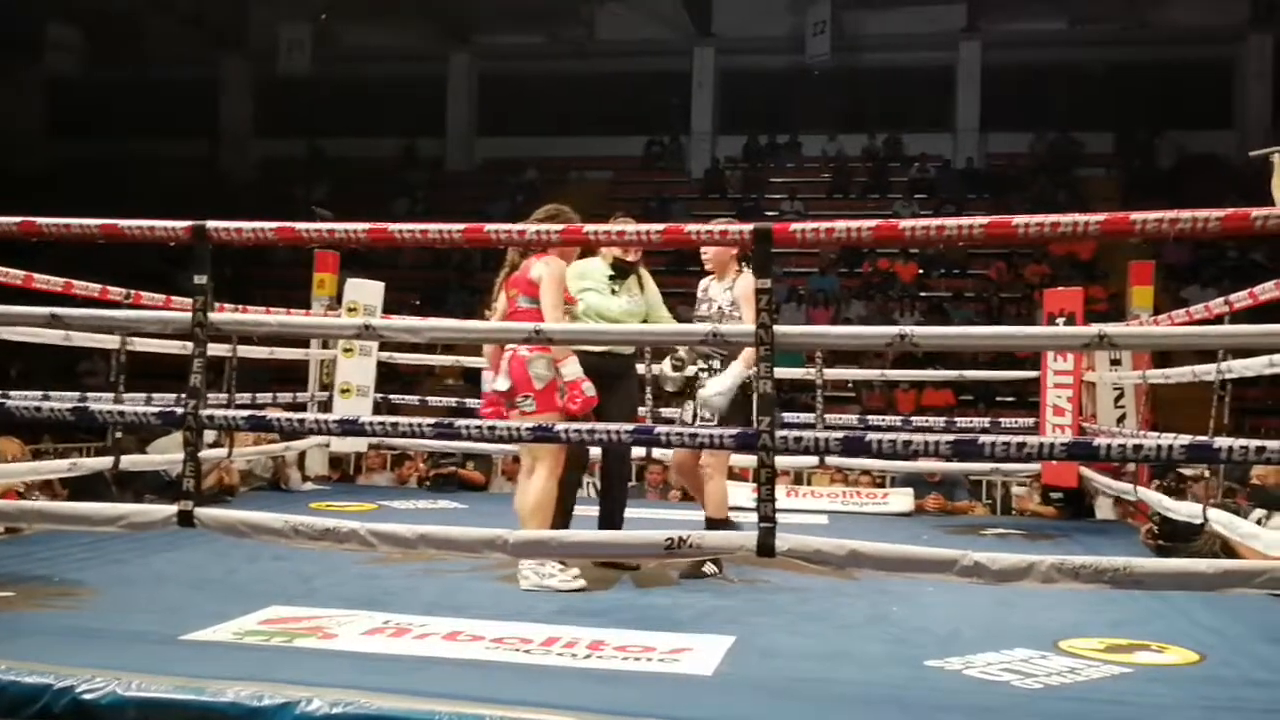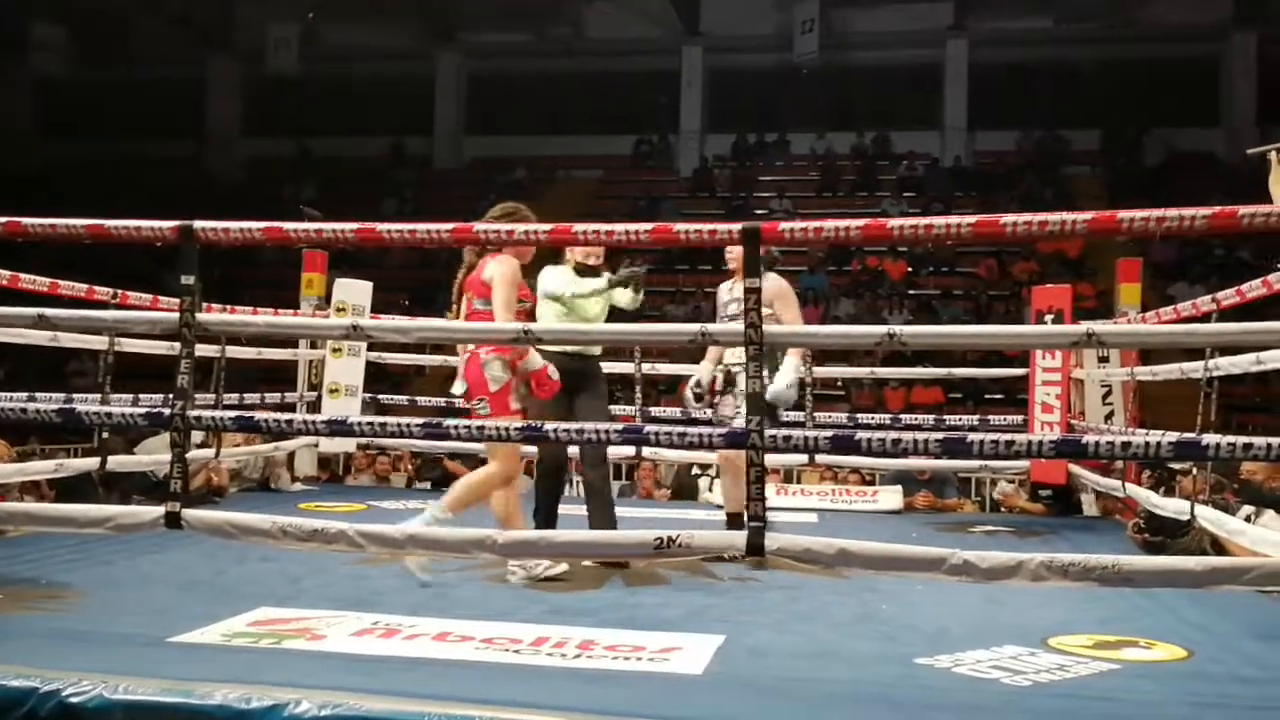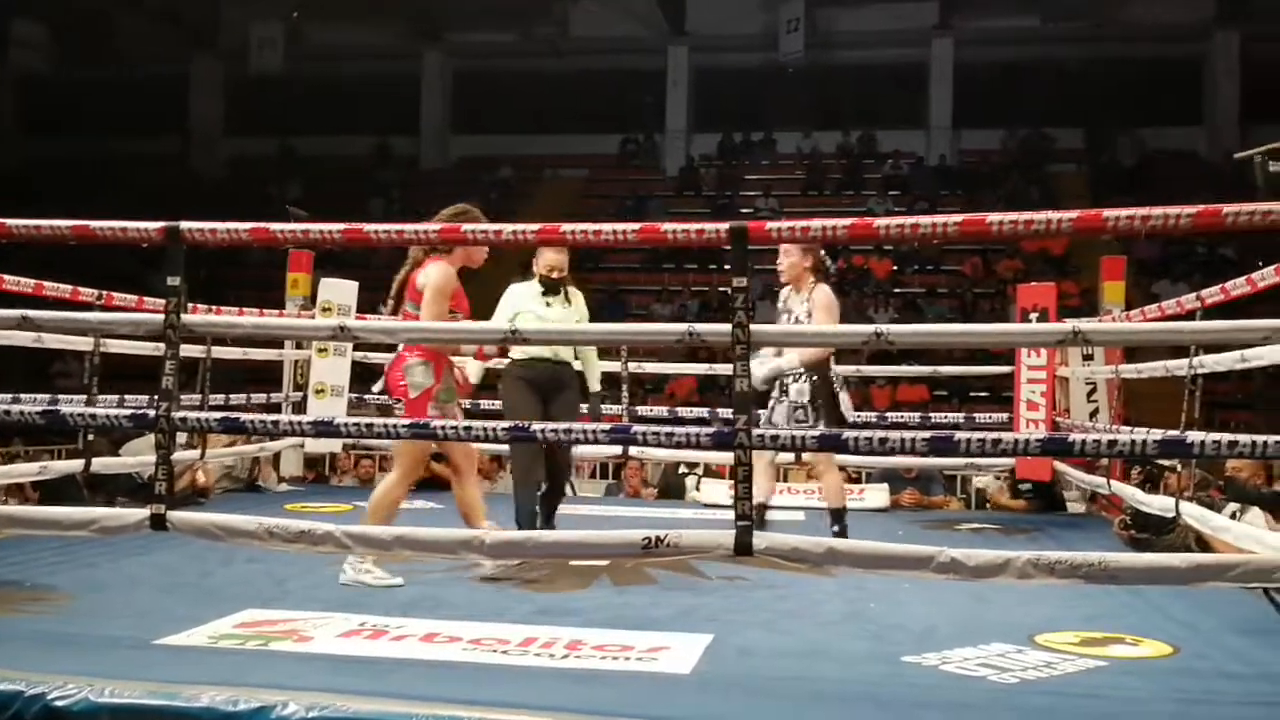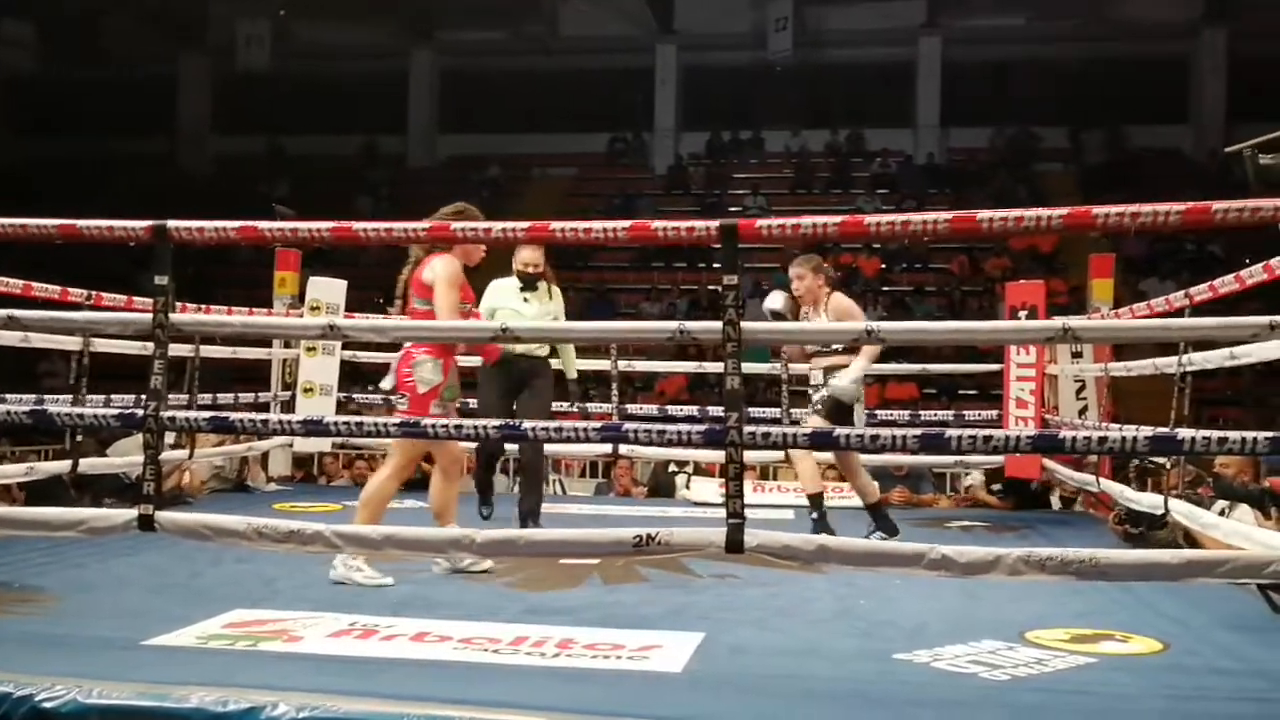
dt=0.4s
person 1, frame 1
left shoulder: (518, 269)
right shoulder: (552, 265)
right elbow: (553, 325)
left wrist: (491, 383)
right wrist: (574, 375)
left hip: (513, 367)
right hip: (536, 367)
left knee: (531, 467)
right knee: (549, 465)
left ankle: (535, 557)
right ankle: (536, 562)
person 1, frame 2
left shoulder: (481, 269)
right shoulder: (506, 265)
right elbow: (504, 326)
right wrist: (535, 363)
left hip: (482, 368)
right hip: (494, 370)
left knee: (507, 468)
right knee: (504, 467)
left ankle: (523, 558)
right ankle: (422, 529)
person 1, frame 3
left shoulder: (438, 269)
right shoulder: (442, 271)
left elbow: (406, 323)
left hip: (437, 378)
right hip: (420, 375)
left knee: (465, 461)
right knee: (406, 473)
right ankle: (358, 561)
person 1, frame 4
left shoulder: (431, 265)
right shoulder: (447, 265)
right elbow: (449, 327)
right wrist: (481, 341)
left hip: (432, 371)
right hip: (428, 370)
left knee: (450, 461)
right knee: (399, 466)
left ankle: (450, 550)
right ankle: (349, 557)
person 2, frame 1
left shoulder: (746, 285)
right shoulder: (705, 285)
left elbow: (754, 342)
left wrist: (728, 379)
right wrist: (679, 360)
left hip: (729, 385)
right hip: (703, 380)
left knee: (713, 464)
right knee: (682, 463)
left ankle: (712, 555)
right ankle: (722, 525)
person 2, frame 2
left shoulder: (774, 285)
right shoulder: (725, 289)
left wrist: (789, 371)
right wrist: (703, 371)
right hip: (730, 374)
left knee: (739, 453)
right knee: (725, 459)
person 2, frame 3
left shoulder: (821, 295)
right shoulder: (784, 293)
left elbow: (823, 346)
left wrist: (779, 363)
right wrist: (765, 356)
left hip: (816, 383)
right hip: (787, 383)
left knee: (822, 462)
right knee: (763, 453)
left ankle: (838, 532)
right ankle: (756, 524)
person 2, frame 4
left shoulder: (839, 304)
right shoulder: (804, 309)
left elbow: (873, 341)
right elbow: (795, 354)
left wrist: (854, 372)
right wrist: (780, 322)
left hip: (840, 390)
right hip: (822, 389)
left knee: (798, 446)
right knee: (848, 464)
left ankle: (820, 524)
right ankle: (884, 524)
person 3, frame 1
left shoulder: (642, 279)
right shoulder: (581, 270)
left elbow: (661, 320)
left hip: (621, 372)
right hip: (581, 366)
left knee: (617, 458)
right knee: (573, 455)
person 3, frame 2
left shoulder: (605, 283)
right shoulder: (551, 275)
left elbow: (629, 301)
right elbow: (570, 289)
left wrist: (635, 285)
right wrist: (613, 280)
left hip: (589, 373)
right hip: (550, 368)
left knee: (595, 455)
right knee: (552, 456)
right ankle: (544, 532)
person 3, frame 3
left shoulder: (574, 298)
right shoulder: (517, 293)
left elbow: (585, 348)
left wrist: (594, 391)
right wrist: (472, 375)
left hip: (562, 380)
right hip: (521, 376)
left knee: (560, 458)
right knee: (526, 450)
left ankle: (547, 518)
right ankle: (527, 526)
person 3, frame 4
left shoulder: (553, 293)
right shoulder: (497, 288)
left wrist: (572, 376)
left hip: (537, 370)
right hip: (500, 368)
left knee: (532, 443)
right knee: (491, 440)
left ankle: (530, 515)
right ankle: (484, 496)
